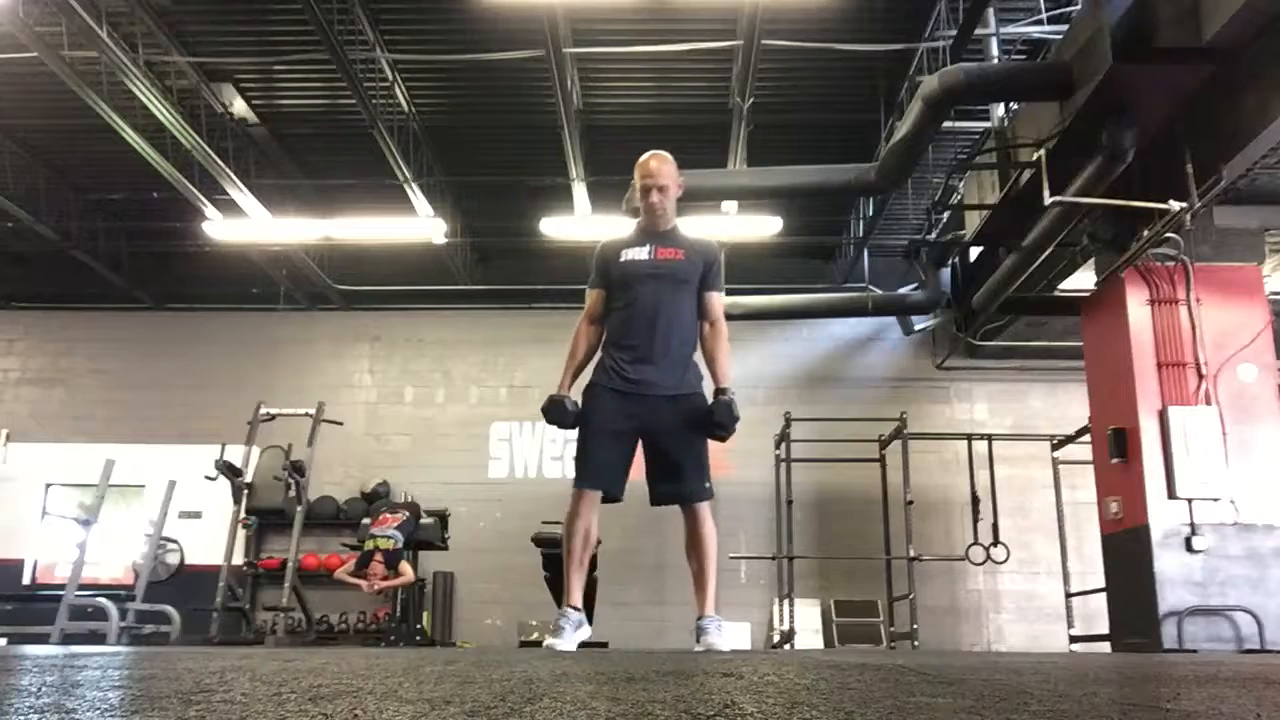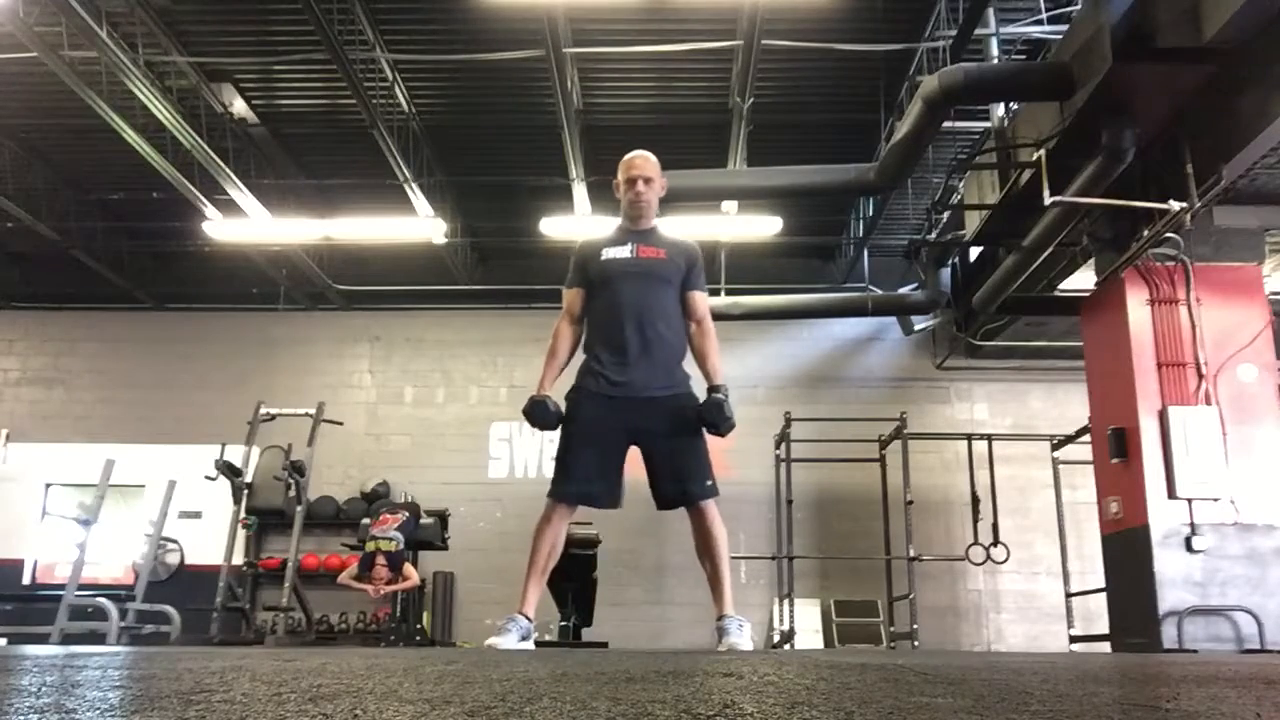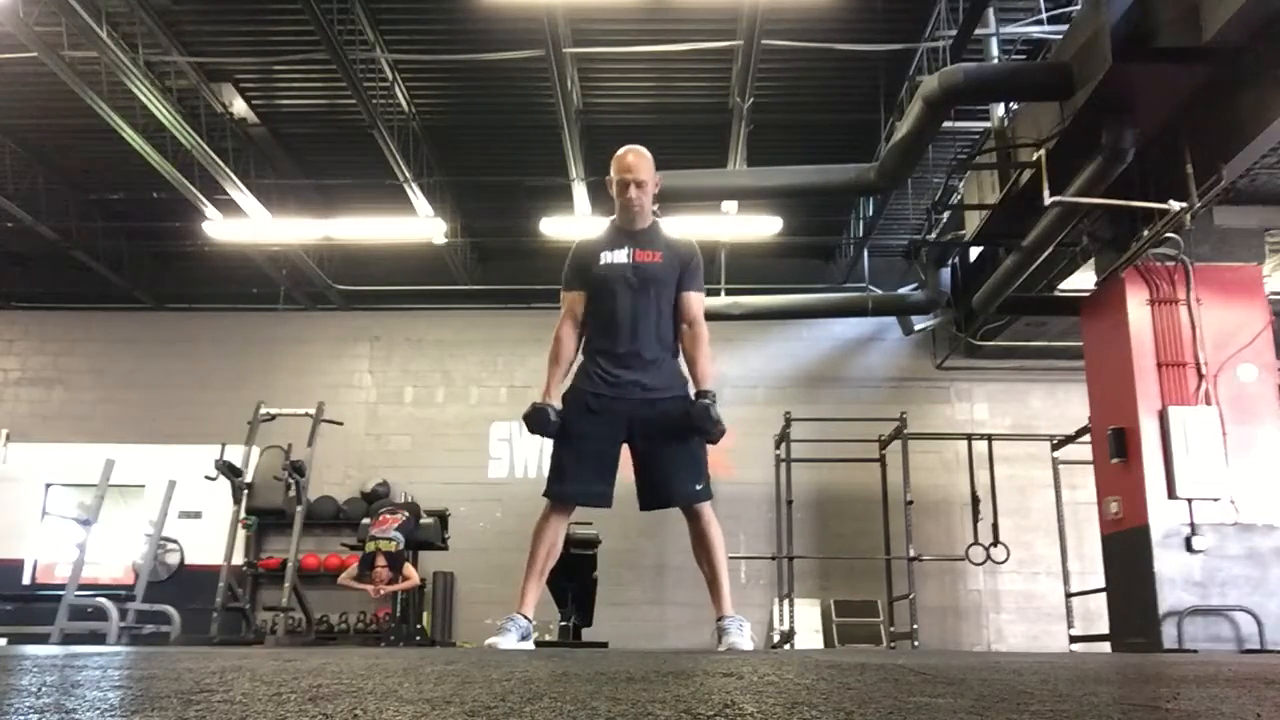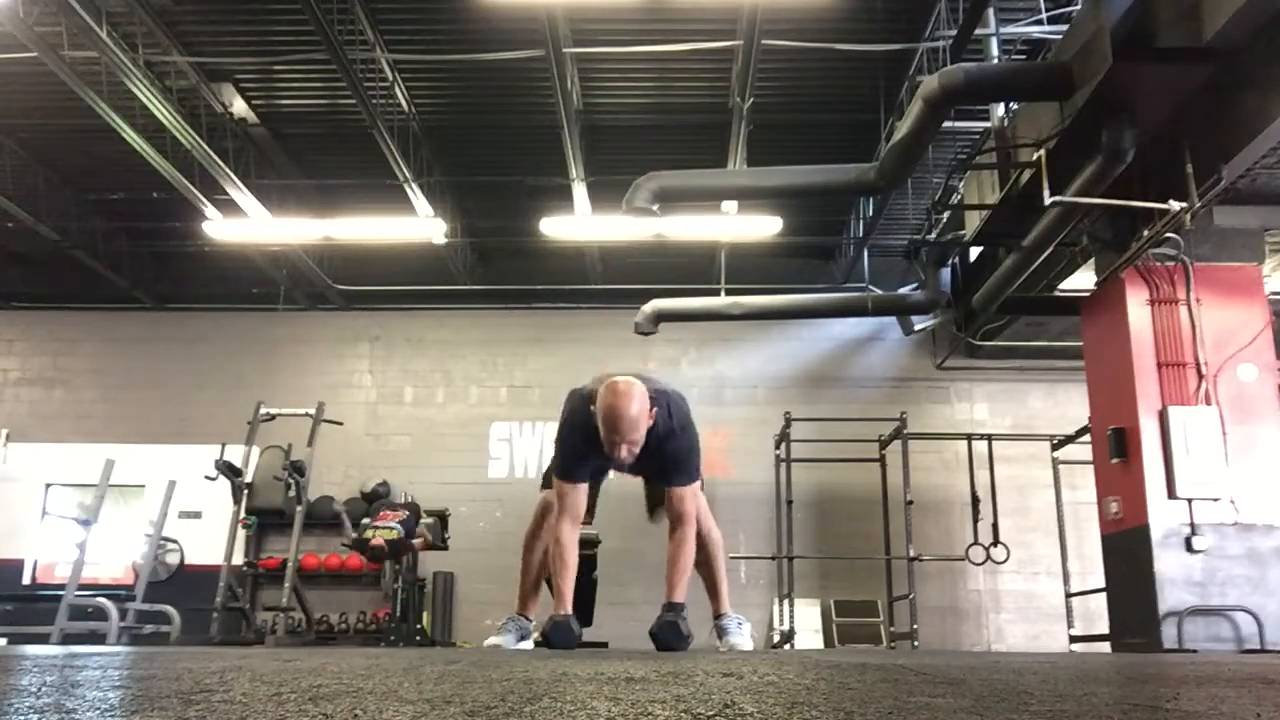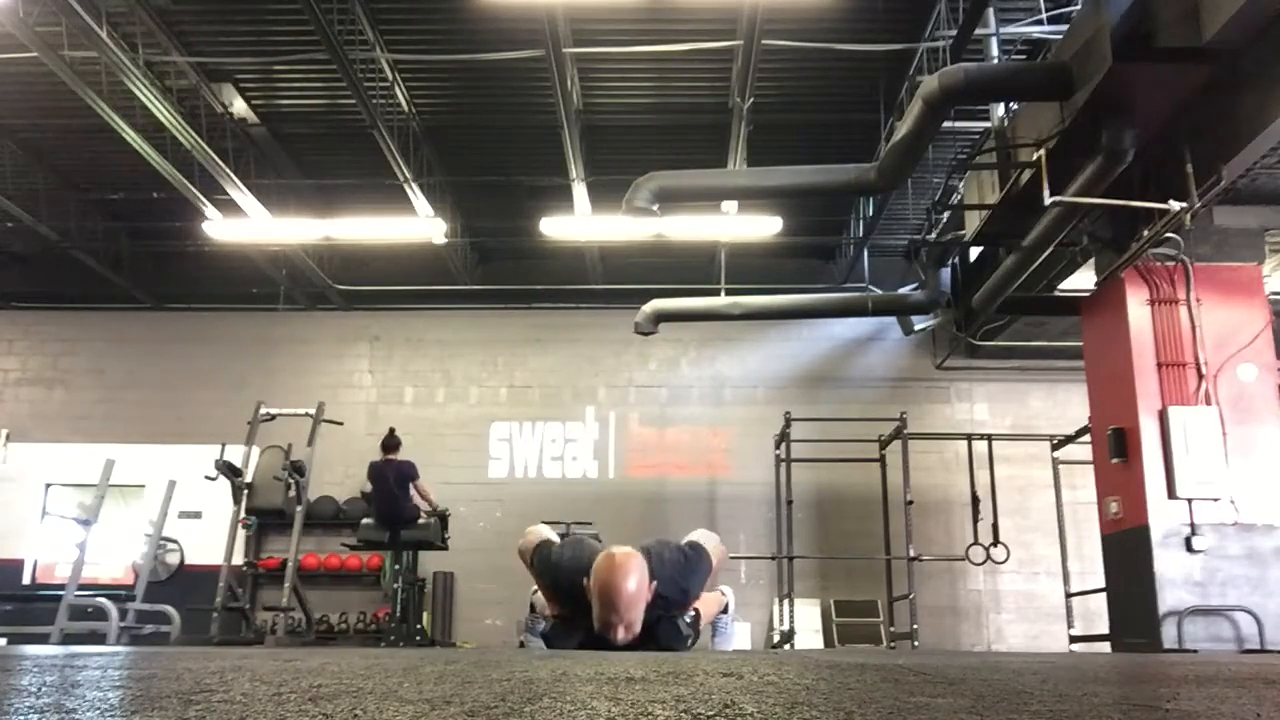
dt=1s
person 1, frame 1
left shoulder: (702, 252)
right shoulder: (610, 251)
left elbow: (712, 325)
right elbow: (591, 322)
left wrist: (723, 389)
right wrist: (564, 385)
left hip: (677, 394)
right hip: (612, 388)
left knee: (696, 502)
right knee: (586, 492)
left ankle: (706, 621)
right ankle: (572, 614)
person 1, frame 2
left shoulder: (684, 252)
right shoulder: (590, 251)
left elbow: (700, 323)
right elbow: (570, 322)
left wrist: (717, 387)
right wrist: (543, 387)
left hip: (667, 394)
right hip: (599, 394)
left knee: (702, 501)
right knee: (562, 502)
left ankle: (728, 619)
right ankle: (522, 621)
person 1, frame 3
left shoulder: (682, 252)
right shoulder: (587, 251)
left elbow: (693, 325)
right elbow: (570, 326)
left wrist: (705, 393)
right wrist: (548, 394)
left hip: (664, 400)
right hip: (593, 400)
left knee: (697, 505)
right knee: (561, 505)
left ankle: (728, 619)
right ankle: (521, 620)
person 1, frame 4
left shoulder: (675, 424)
right shoulder: (579, 419)
left elbow: (683, 523)
right elbow: (568, 522)
left wrist: (674, 607)
right wrist: (562, 613)
left knee: (695, 510)
right knee: (551, 508)
left ankle: (726, 620)
right ankle: (519, 622)
person 1, frame 5
left shoulder: (675, 576)
right shoulder: (566, 571)
left elbow: (714, 545)
right elbow: (529, 539)
left wrist: (685, 612)
right wrist: (558, 610)
left ankle: (720, 601)
right ankle: (543, 602)
